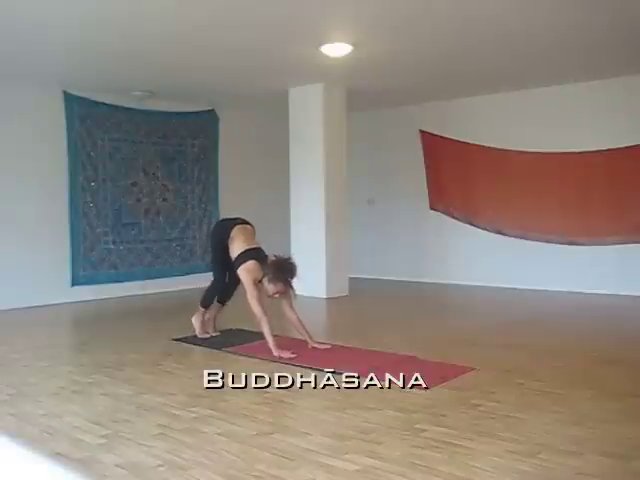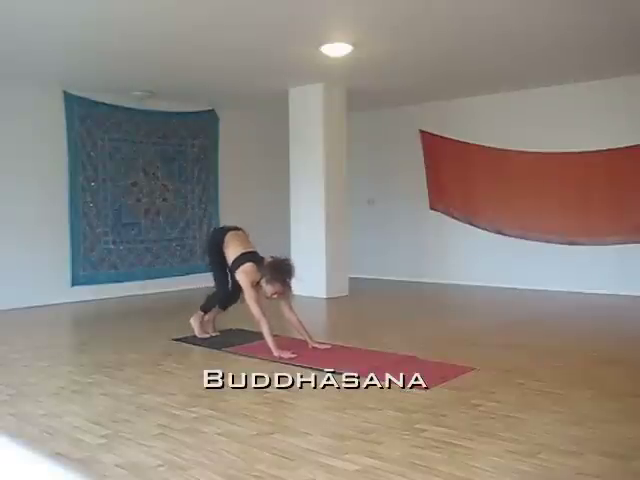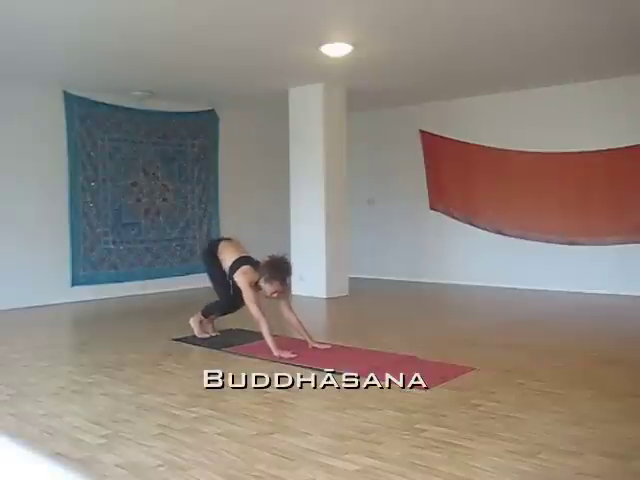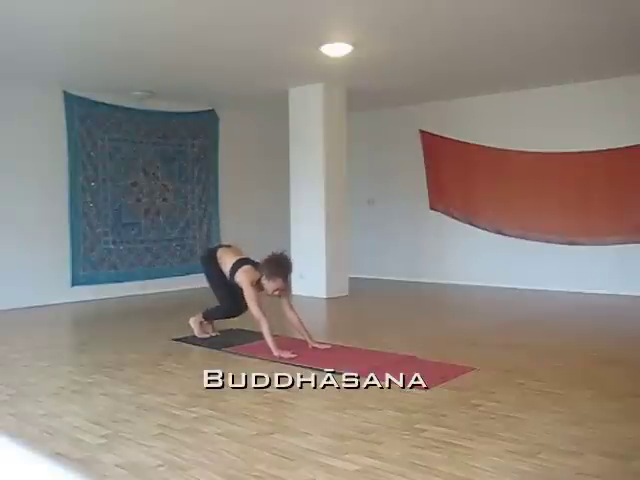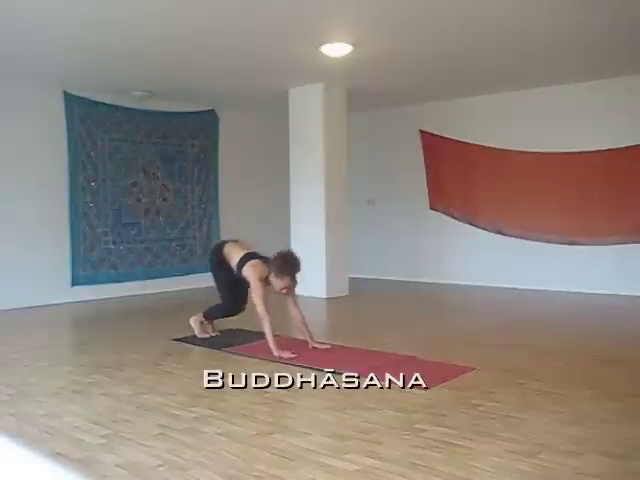
dt=0.1s
person 1, frame 1
left shoulder: (275, 275)
right shoulder: (249, 274)
left elbow: (290, 311)
right elbow: (261, 317)
left wrist: (310, 341)
right wrist: (275, 350)
right hip: (223, 231)
left knee: (232, 283)
right knee: (220, 282)
left ankle: (210, 317)
right ankle: (199, 316)
person 1, frame 2
left shoulder: (273, 277)
right shoulder: (247, 277)
left elbow: (289, 311)
right elbow: (260, 318)
left wrist: (310, 341)
right wrist: (275, 350)
right hip: (219, 240)
left knee: (235, 293)
right knee: (225, 292)
left ankle: (210, 319)
right ankle: (198, 318)
person 1, frame 3
left shoulder: (271, 279)
right shoulder: (246, 278)
left elbow: (289, 312)
right elbow: (259, 318)
left wrist: (310, 341)
right wrist: (275, 350)
right hip: (215, 250)
left knee: (238, 301)
right knee: (228, 301)
left ankle: (208, 320)
right ankle: (197, 319)
person 1, frame 4
left shoulder: (276, 278)
right shoulder: (249, 279)
left elbow: (290, 311)
right elbow: (260, 318)
left wrist: (310, 341)
right wrist: (275, 350)
left hip: (228, 257)
right hip: (213, 258)
left knee: (240, 308)
right knee: (230, 306)
left ankle: (208, 321)
right ankle: (198, 320)
person 1, frame 5
left shoulder: (281, 276)
right shoulder: (256, 275)
left elbow: (295, 309)
right elbow: (263, 316)
left wrist: (311, 341)
right wrist: (275, 350)
left hip: (235, 250)
right hip: (222, 253)
left knee: (238, 306)
right knee: (230, 305)
left ankle: (208, 320)
right ankle: (199, 319)
